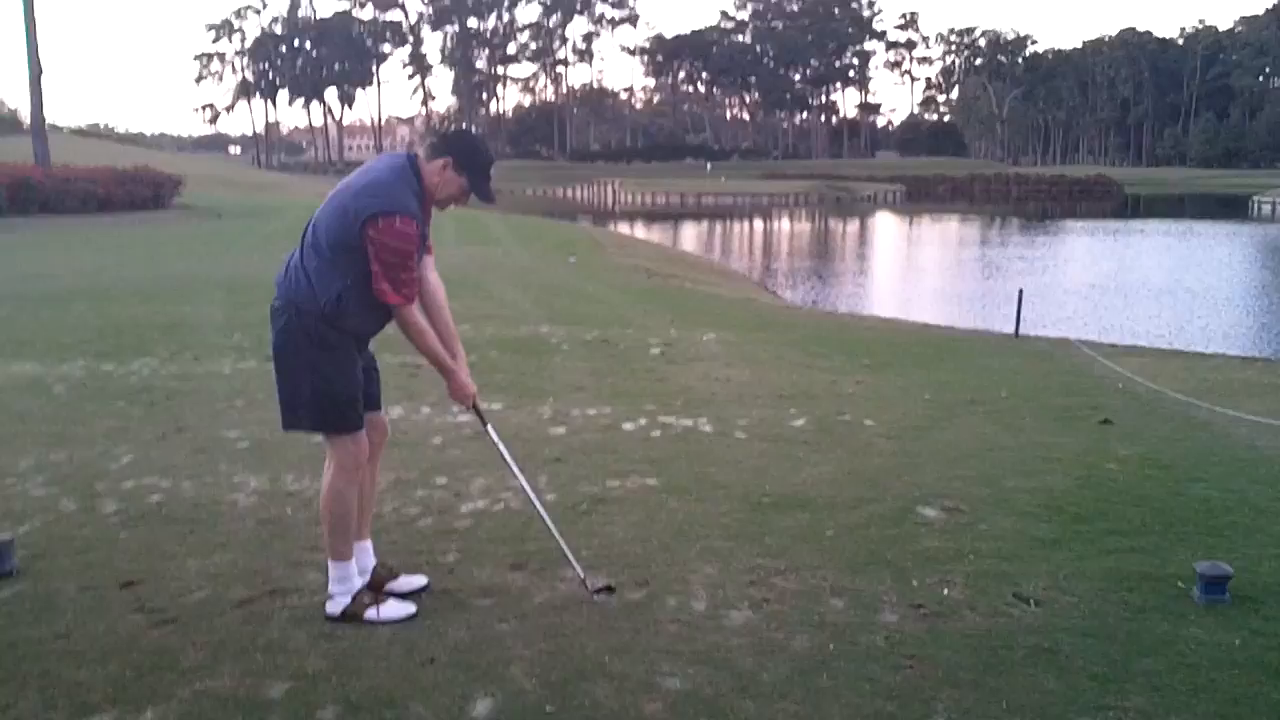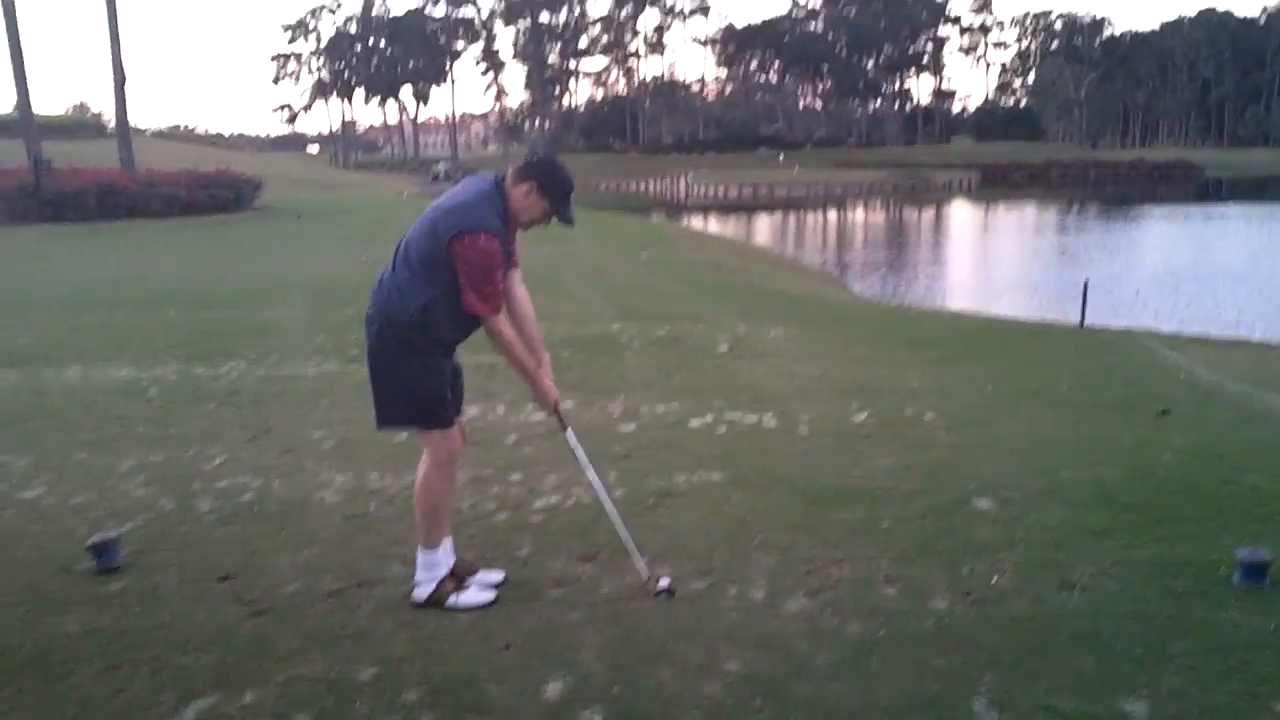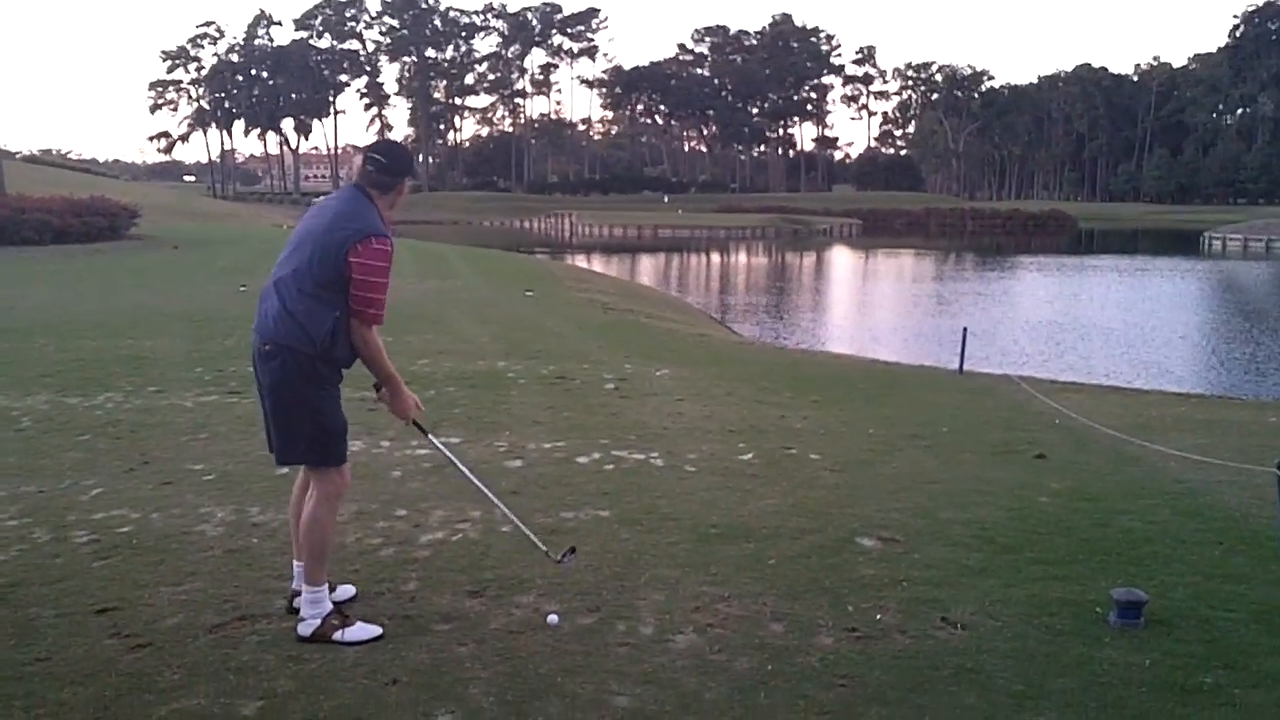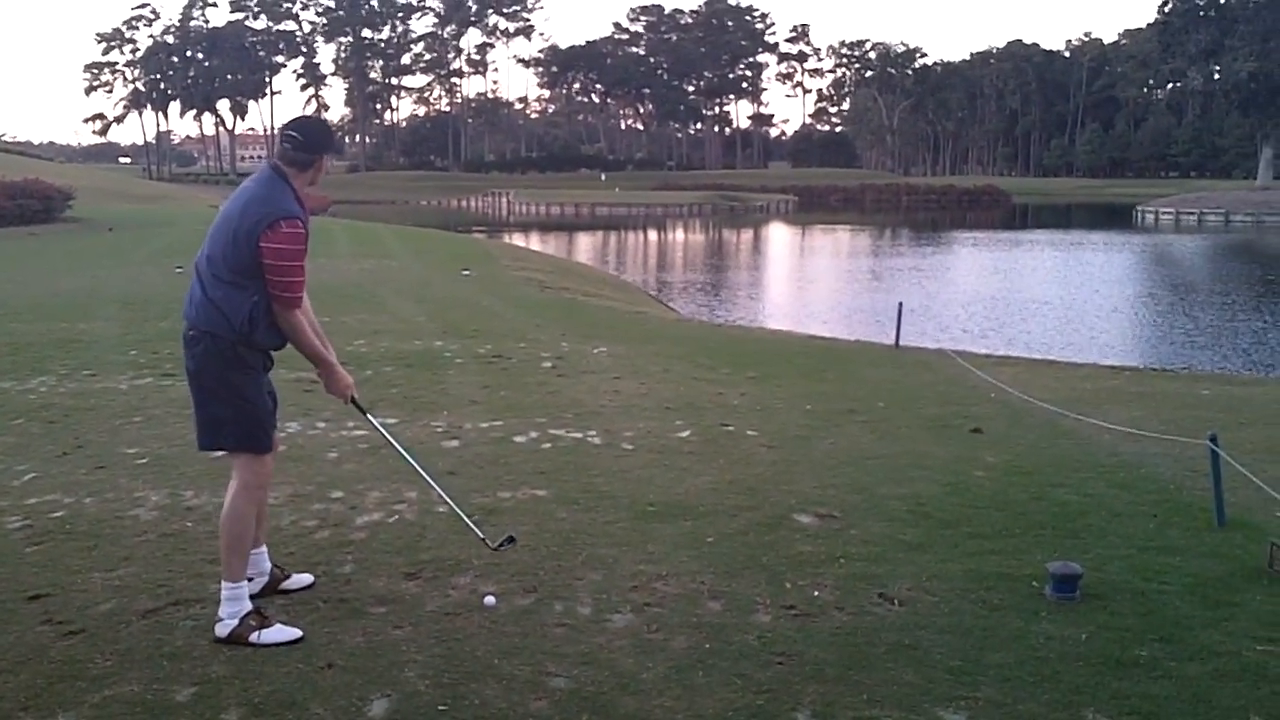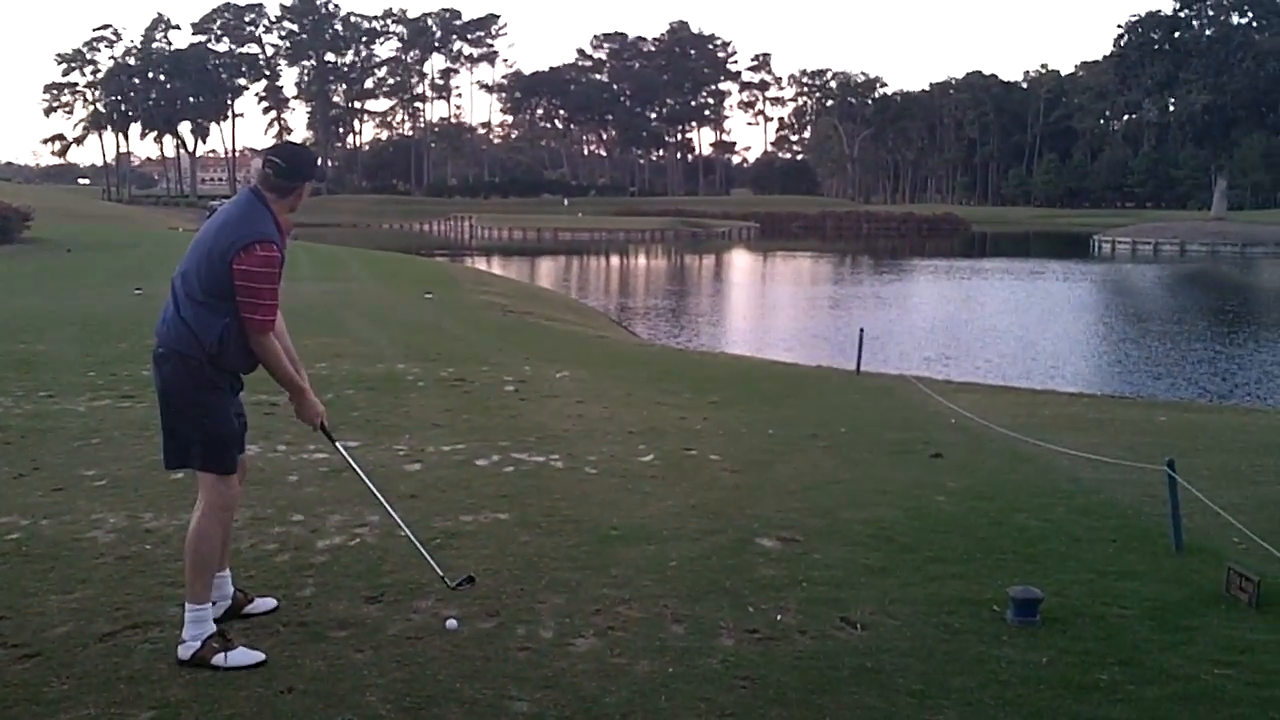
dt=1s
person 1, frame 1
left shoulder: (405, 178)
right shoulder: (393, 208)
left elbow: (425, 271)
right elbow: (404, 309)
left wrist: (457, 352)
right wrist: (452, 374)
left hip: (337, 323)
right hip: (313, 328)
left knee: (372, 435)
right knee: (348, 452)
left ankle: (364, 567)
right ankle: (343, 593)
person 1, frame 2
left shoulder: (494, 199)
right shoulder: (478, 228)
left elbow: (513, 285)
right elbow: (493, 319)
left wrist: (543, 360)
right wrist: (536, 380)
left hip: (425, 330)
right hip: (404, 334)
left knee: (451, 439)
right knee: (442, 445)
left ankle: (443, 560)
right ankle: (429, 578)
person 1, frame 3
left shoulder: (332, 208)
right shoulder: (371, 237)
right elbow: (362, 330)
left wrist: (385, 381)
right wrist: (396, 390)
left hip: (279, 348)
right hip: (301, 361)
left knee: (315, 469)
right knee: (330, 481)
left ankle: (305, 583)
right ankle: (315, 613)
person 1, frame 4
left shoulder: (261, 188)
right shoulder: (283, 218)
left elbow: (292, 291)
right elbow: (287, 311)
left wrist: (327, 350)
right wrist: (329, 370)
left hip: (228, 339)
right hip: (226, 347)
left knee: (260, 454)
right knee: (252, 470)
left ankle: (257, 570)
right ankle: (234, 612)
person 1, frame 5
left shoulder: (246, 212)
right shoulder: (259, 242)
left elbow: (269, 314)
right elbow: (259, 335)
left wrist: (301, 376)
right wrist: (300, 394)
left hip: (202, 362)
right hip: (195, 369)
left knee: (231, 475)
right knee: (218, 492)
left ankle: (219, 594)
right ankle: (197, 634)
